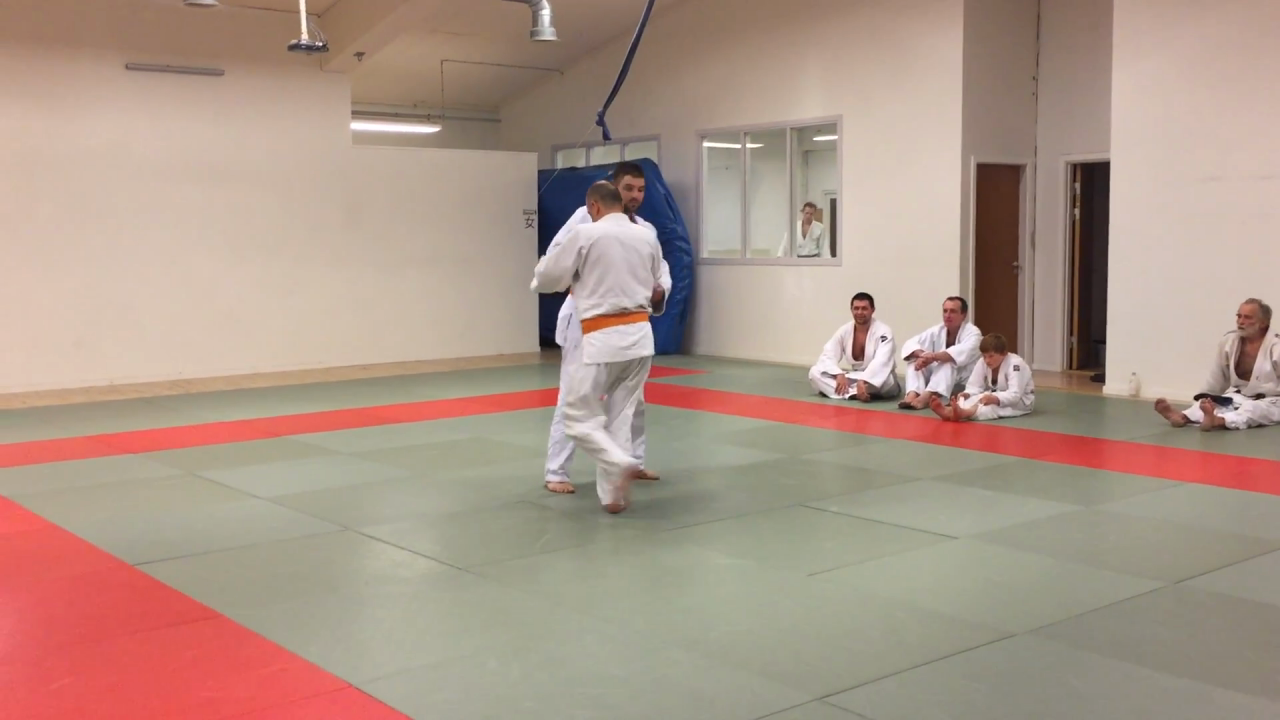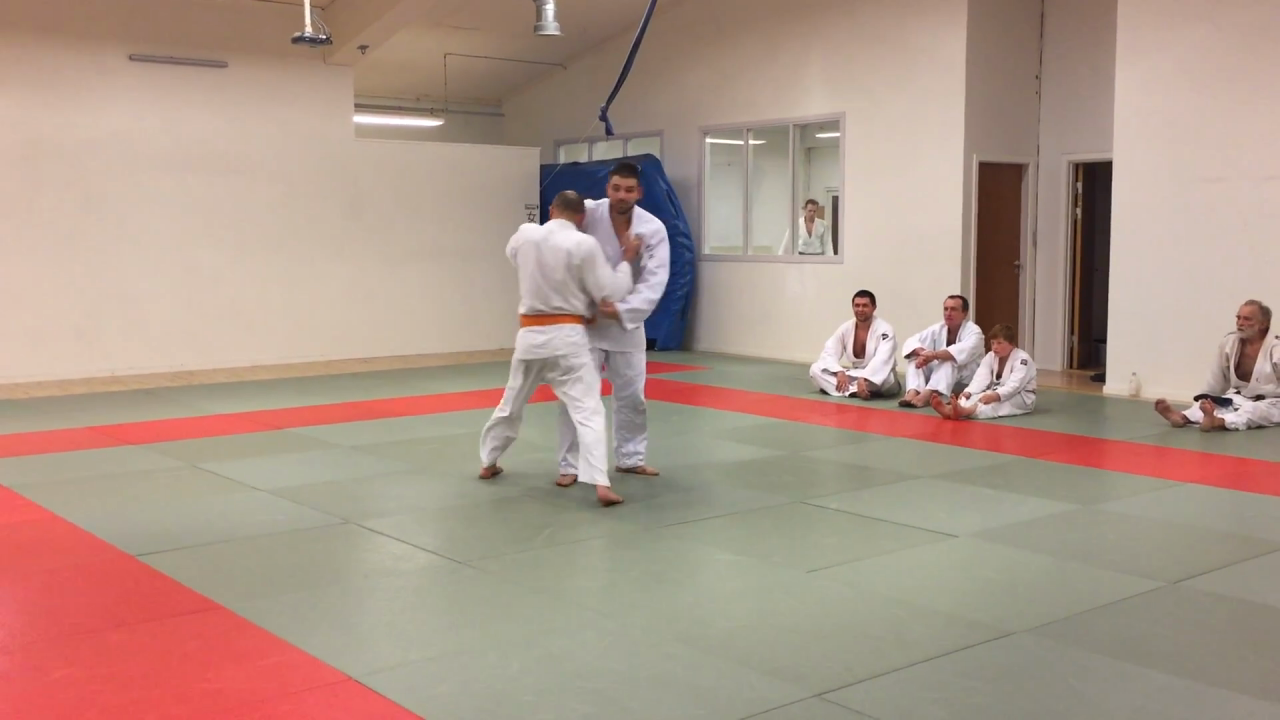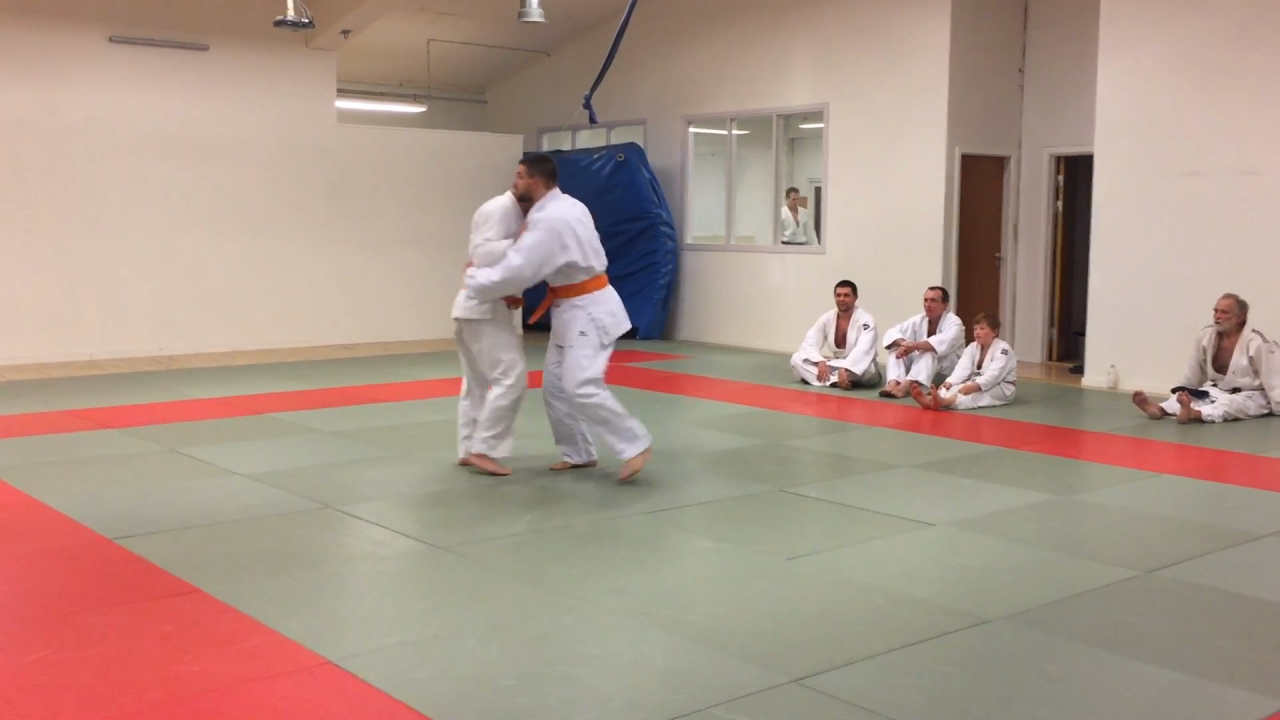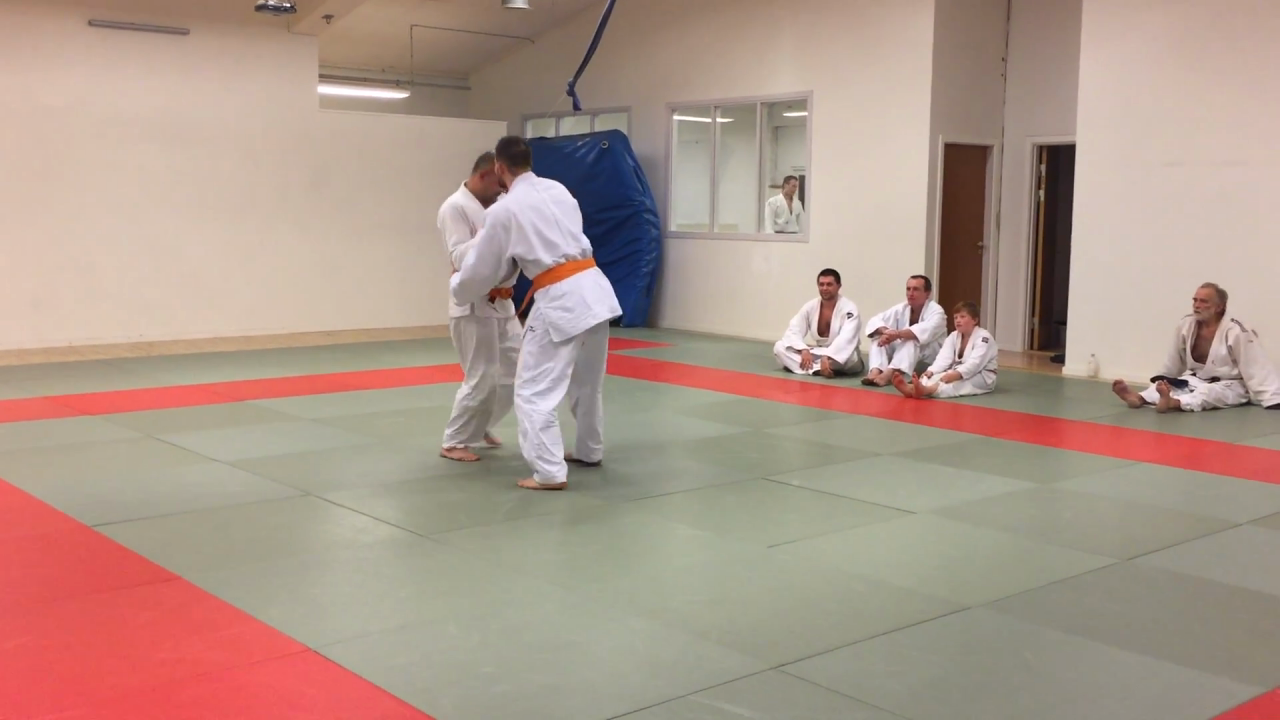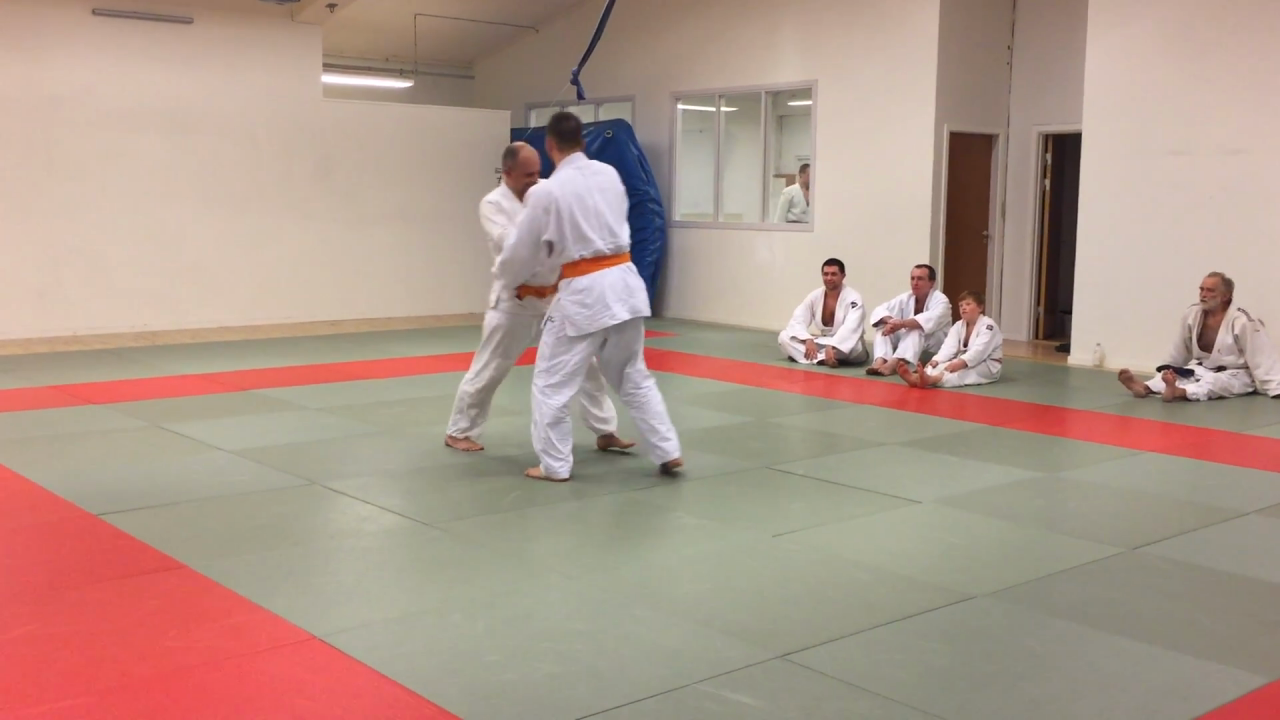
dt=0.4s
person 1, frame 1
left shoulder: (644, 229)
right shoulder: (589, 216)
left elbow: (658, 269)
left wrist: (660, 288)
left ankle: (631, 462)
right ankle: (556, 472)
person 1, frame 2
left shoulder: (654, 229)
right shoulder: (588, 213)
left elbow: (654, 282)
left wrist: (620, 310)
left hip: (625, 319)
left knee: (631, 395)
left ankle: (630, 458)
right ankle: (569, 464)
person 1, frame 3
left shoulder: (549, 221)
right shoulder: (566, 206)
left elbow: (516, 271)
left wrist: (473, 278)
left hip: (589, 308)
right hip: (571, 306)
left knee: (581, 387)
right knee: (555, 385)
left ankle: (635, 444)
right ankle: (579, 453)
person 1, frame 4
left shoulder: (502, 211)
right shoulder: (557, 190)
left elbow: (482, 270)
left wrist: (458, 287)
left hip: (560, 299)
right hip: (594, 288)
left knee: (535, 388)
right knee: (587, 381)
left ankle: (550, 473)
right ankle: (588, 450)
person 1, frame 5
left shoulder: (546, 192)
right shoulder: (610, 175)
left elbow: (522, 253)
left wrist: (505, 277)
left hip: (584, 292)
right hip: (625, 283)
left knee: (551, 381)
right knee: (634, 377)
left ankle: (555, 465)
right ankle: (668, 450)
person 2, frame 1
left shoulder: (585, 235)
right shoulder: (648, 236)
left elbow: (547, 277)
left hip: (603, 339)
right hip: (640, 334)
left knee: (578, 417)
right knee: (619, 417)
left ankle: (621, 467)
right ankle: (613, 493)
person 2, frame 2
left shoulder: (525, 234)
right shoulder: (584, 244)
right elbow: (612, 293)
right wrist: (627, 259)
left hip: (531, 335)
right hip: (568, 336)
left knee: (512, 404)
right knee: (588, 410)
left ankle: (488, 462)
right ankle: (601, 483)
person 2, frame 3
left shoulder: (511, 211)
right shoulder: (500, 210)
right elbow: (483, 256)
left hip: (479, 306)
right hip: (482, 305)
left knee: (477, 383)
right knee: (510, 379)
left ankle: (469, 450)
right ankle: (482, 450)
person 2, frame 4
left shoulder: (496, 202)
right shoulder: (455, 208)
right elbow: (461, 260)
left hip: (500, 303)
right hip: (474, 307)
left knee: (514, 370)
right knee: (482, 379)
left ankle: (479, 427)
right ankle: (454, 443)
person 2, frame 5
right shoulder: (492, 204)
right elbow: (509, 243)
left hip: (550, 298)
right hip: (513, 302)
right knee: (489, 369)
left ankle: (605, 431)
right ankle: (458, 431)
